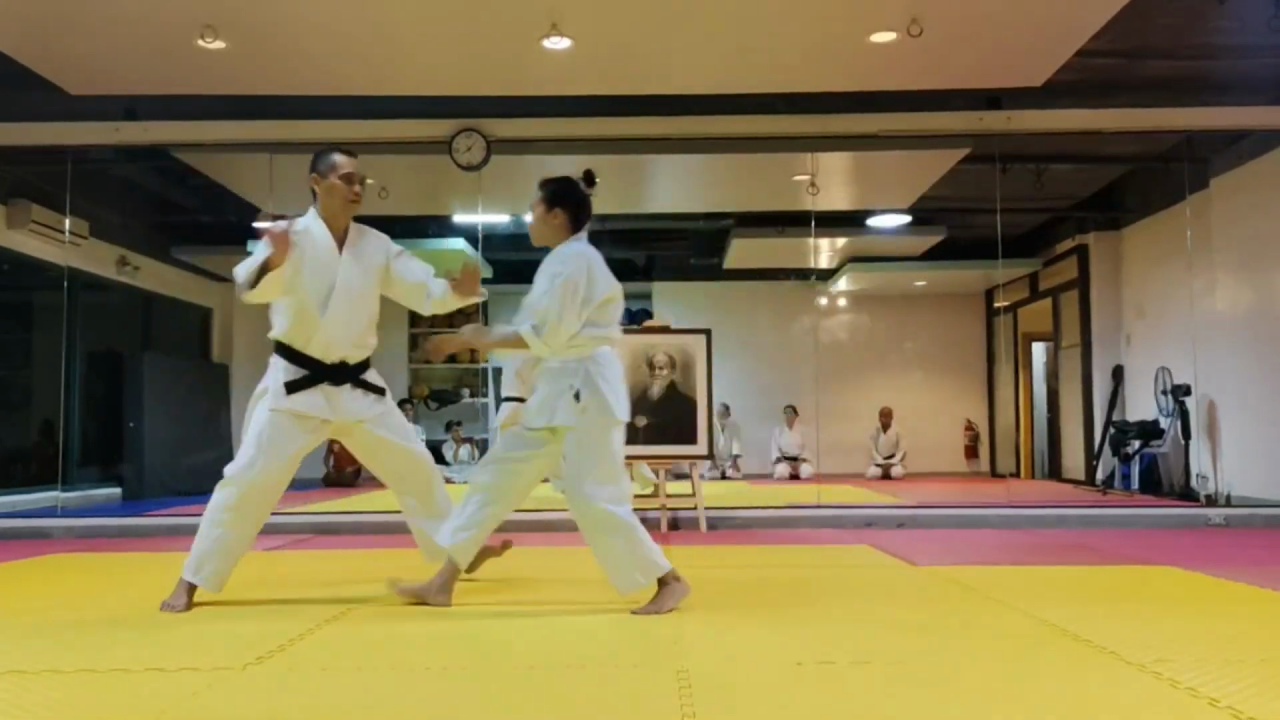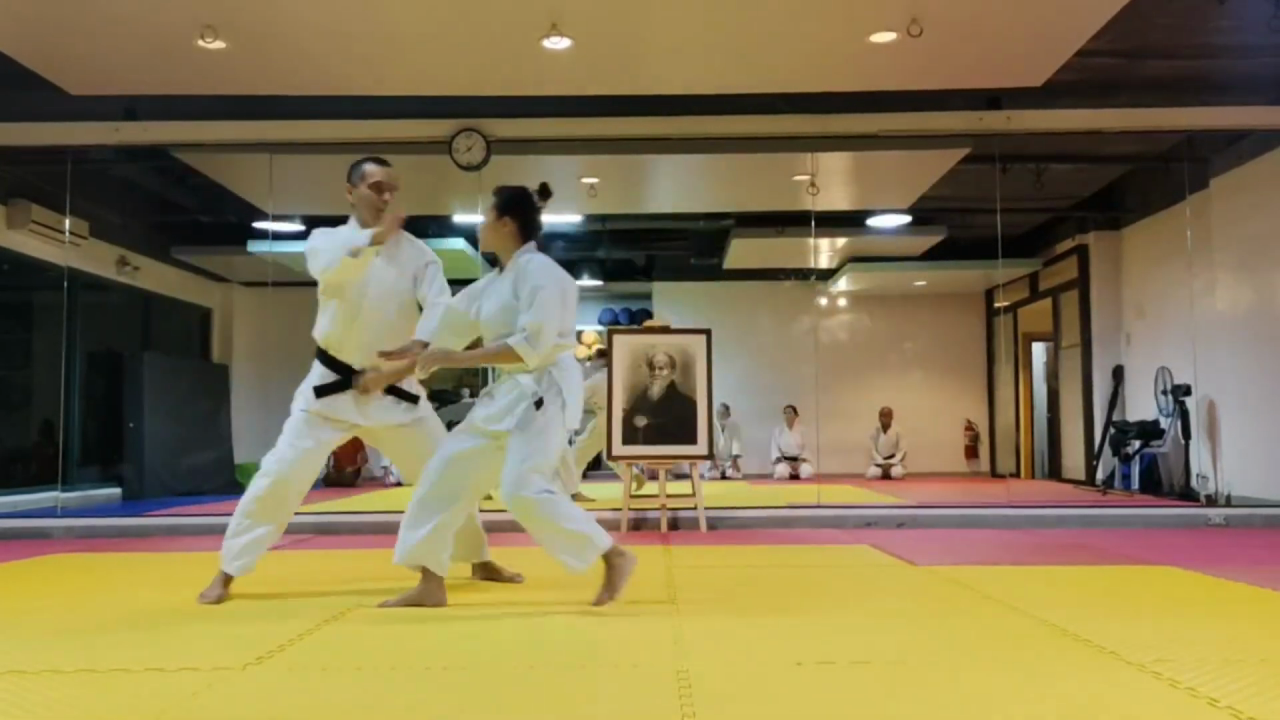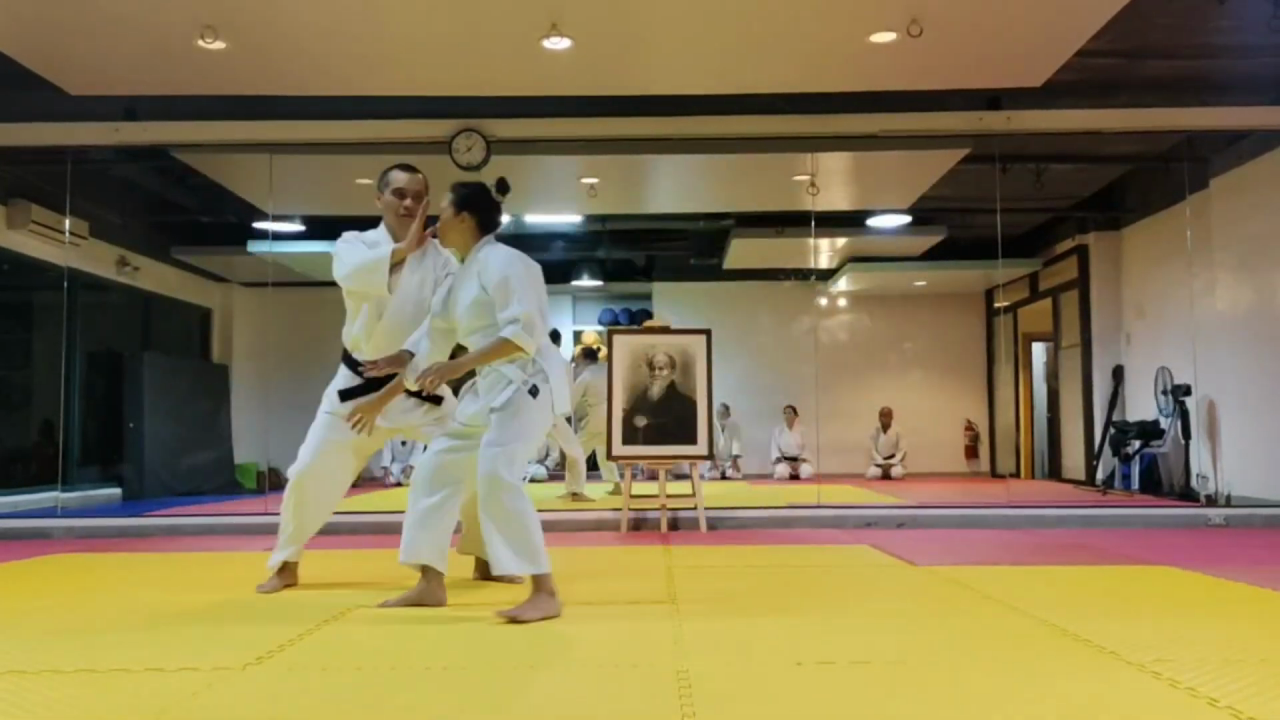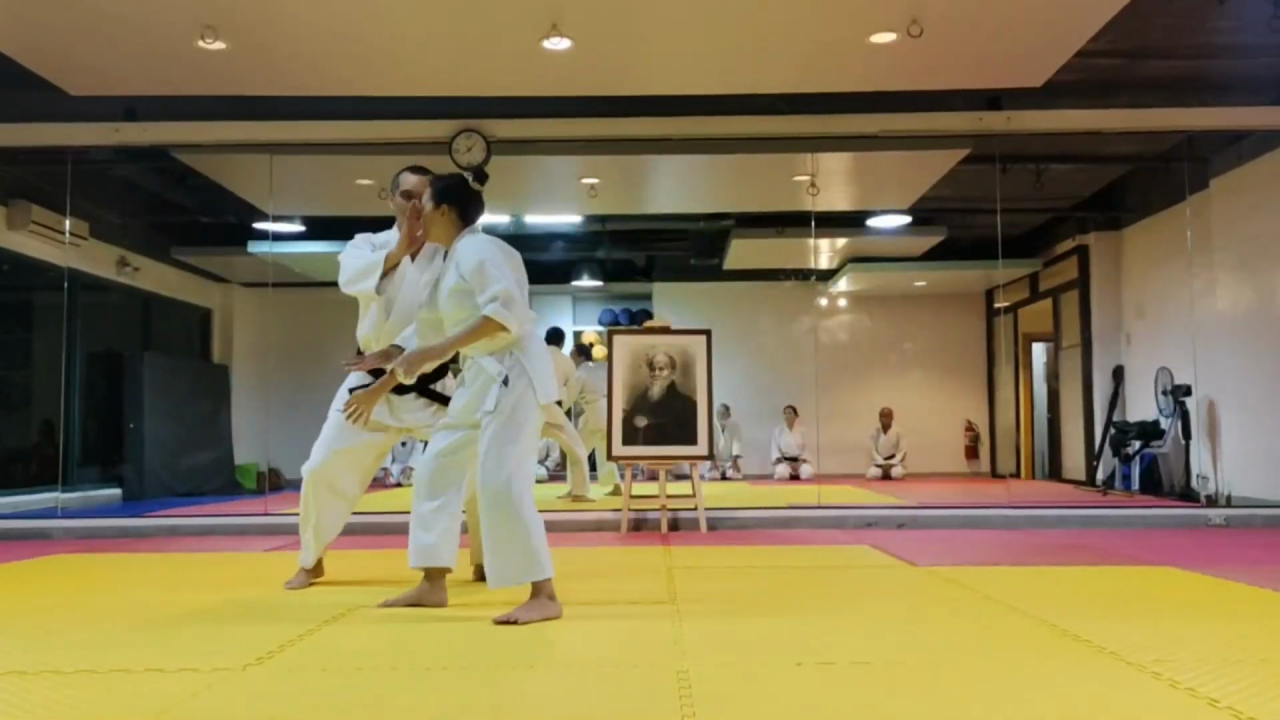
dt=0.1s
person 1, frame 1
left shoulder: (377, 245)
right shoulder: (291, 237)
left elbow: (424, 288)
right elbow: (253, 285)
left wrist: (459, 290)
right wrist: (272, 262)
left hip: (357, 385)
right hip: (297, 381)
left knee: (413, 463)
right knee: (251, 476)
right ankle: (194, 579)
person 1, frame 2
left shoulder: (416, 252)
right shoulder: (327, 238)
left elbow: (439, 305)
right elbow: (328, 265)
left wrist: (426, 341)
right wrist: (378, 235)
left hip: (393, 389)
right hip: (331, 386)
right knee: (282, 473)
left ankle: (479, 559)
right ankle: (228, 570)
person 1, frame 3
left shoulder: (443, 259)
right shoulder: (355, 243)
right elbow: (356, 274)
left wrist: (401, 360)
right wrist: (404, 246)
left hip: (421, 388)
right hip: (359, 383)
right knee: (312, 470)
right ankle: (286, 560)
person 1, frame 4
right shoulder: (366, 245)
right elbow: (354, 280)
left wrist: (392, 353)
right wrist: (400, 249)
left hip: (430, 389)
right hip: (369, 381)
right knee: (324, 469)
right ankle: (312, 559)
person 2, frame 1
left shoulder: (577, 261)
right shoulder: (559, 263)
left elbow: (545, 334)
right elbow: (537, 328)
left wrist: (482, 338)
right wrist: (466, 341)
left hip: (589, 387)
right hip: (556, 390)
left knee: (594, 494)
right knee: (499, 472)
left ankle: (668, 581)
right ankle: (443, 581)
person 2, frame 2
left shoulder: (540, 273)
right shoulder: (491, 283)
left elbow: (532, 346)
right elbow: (450, 329)
left wrist: (459, 360)
right wrist: (394, 372)
left hip: (545, 393)
right hip: (508, 396)
left knee: (524, 490)
right knee: (445, 473)
left ankle: (612, 557)
right ankle: (430, 585)
person 2, frame 3
left shoulder: (503, 263)
right shoulder: (460, 279)
left elbow: (524, 331)
right elbow: (434, 340)
left wrist: (458, 367)
left hip: (532, 381)
right hip: (494, 386)
left knee: (497, 473)
right knee: (437, 469)
left ankle: (545, 592)
right ankle: (430, 583)
person 2, frame 4
left shoulder: (482, 250)
right shoulder: (450, 267)
left elbow: (505, 311)
right elbow: (425, 336)
left wrist: (443, 349)
right wrist: (381, 387)
left hip: (515, 372)
right hip: (480, 378)
left knee: (500, 480)
right knee: (438, 469)
left ankle: (544, 596)
right ankle: (432, 584)
